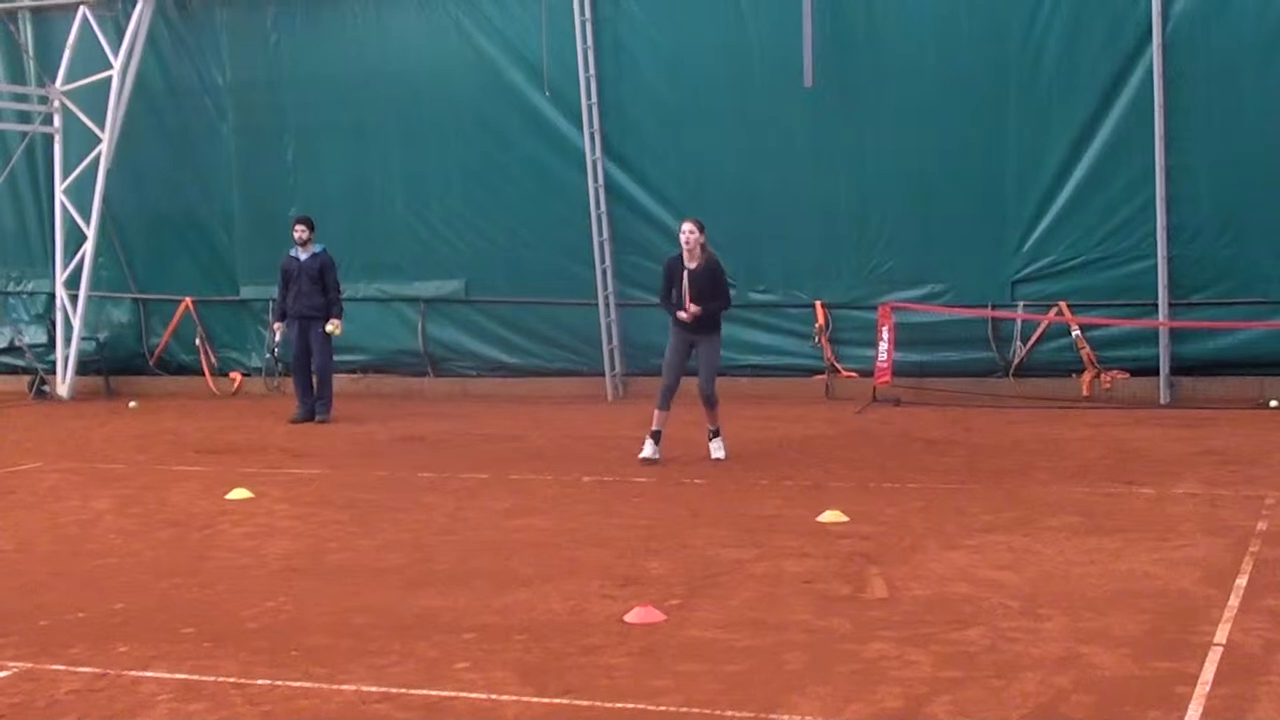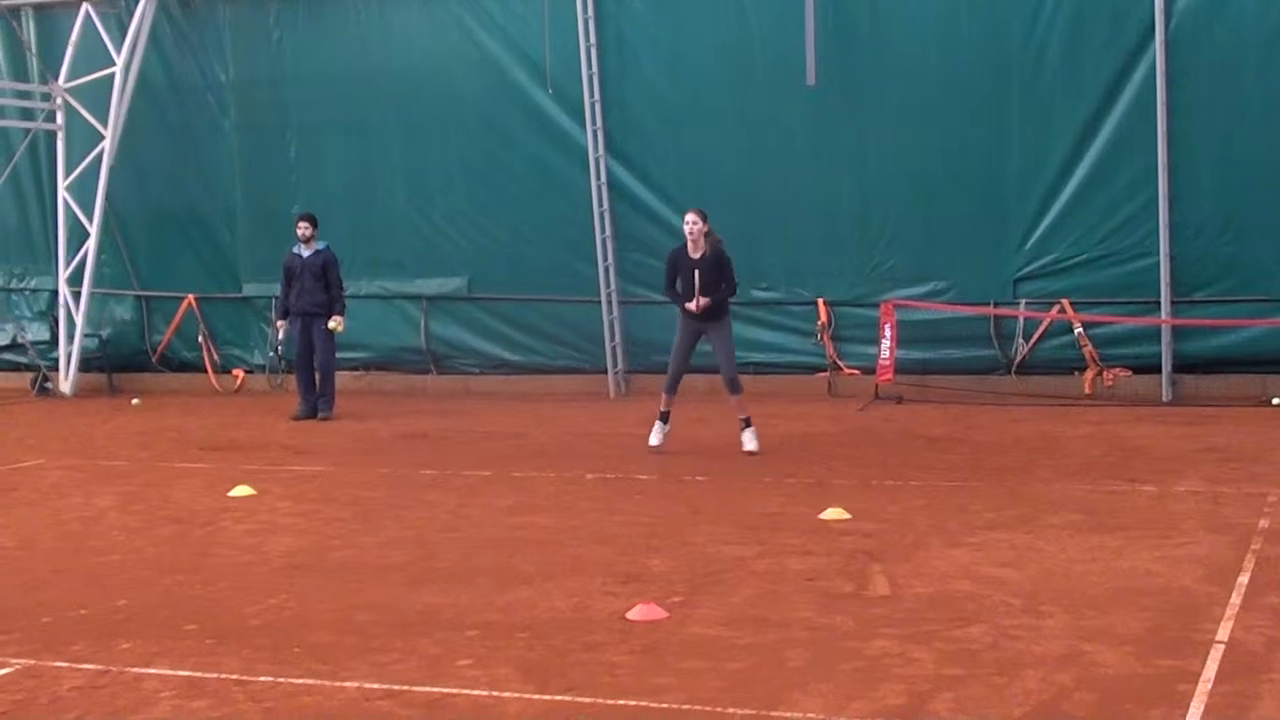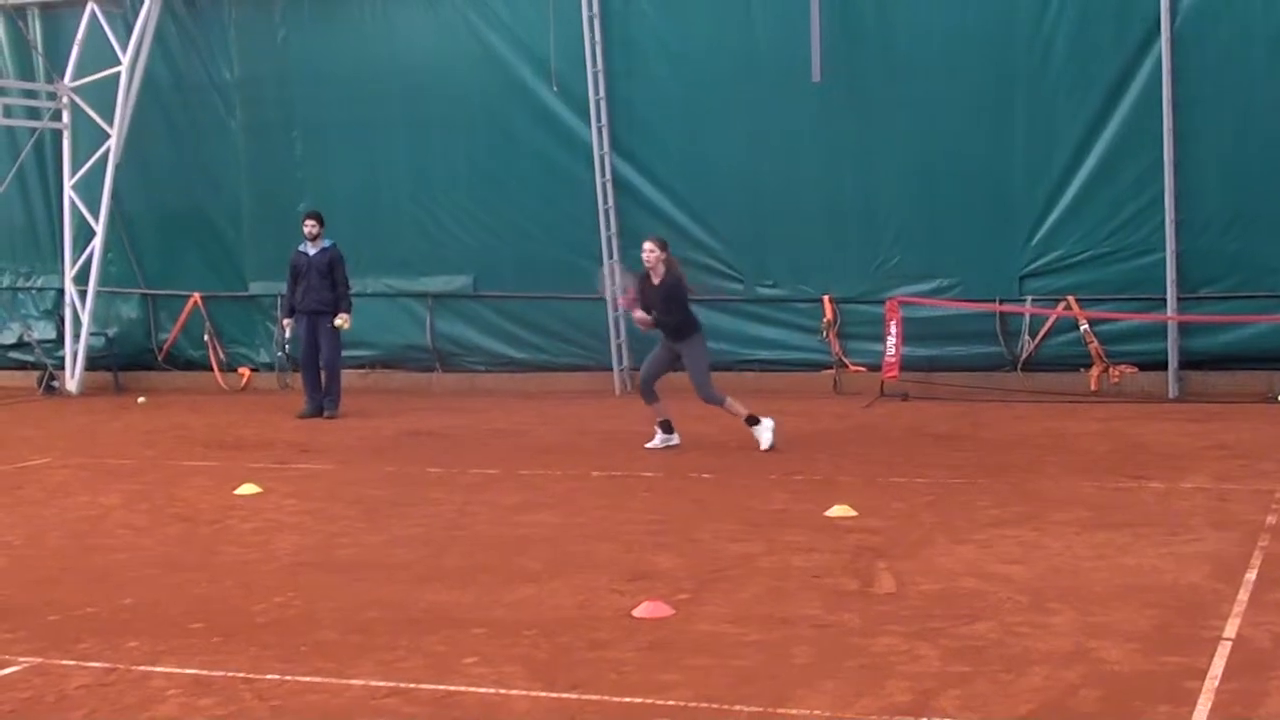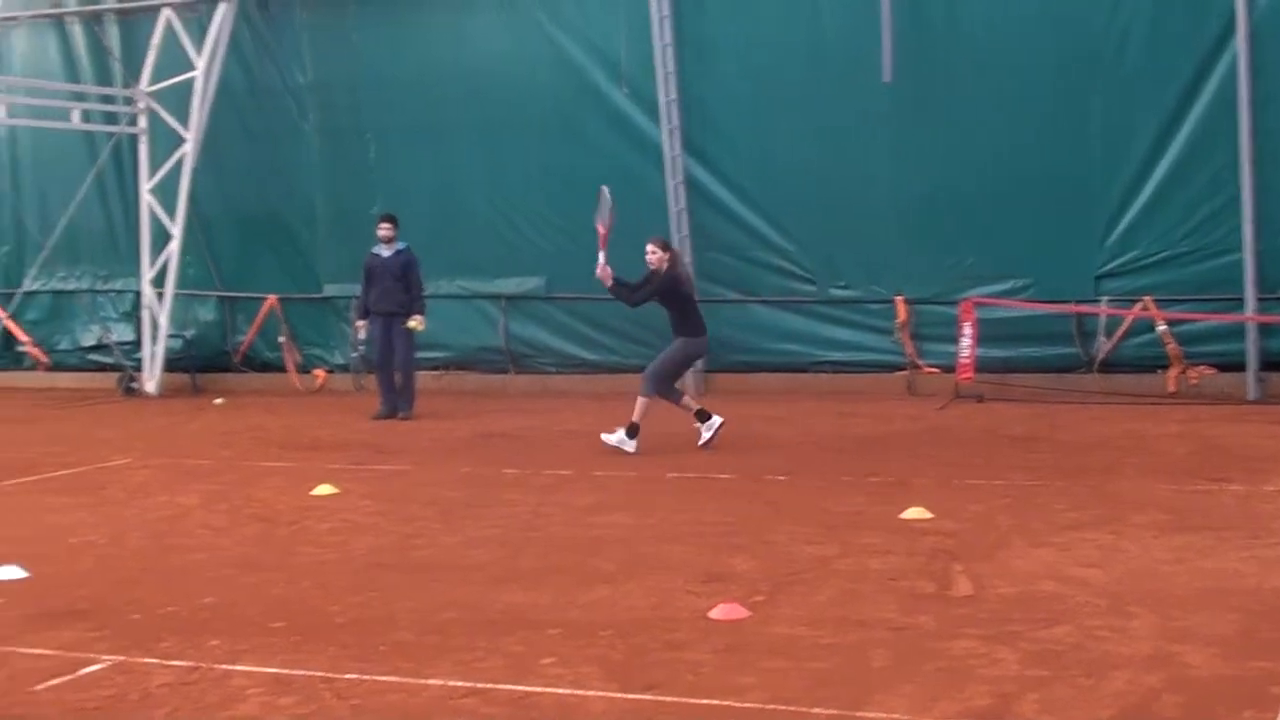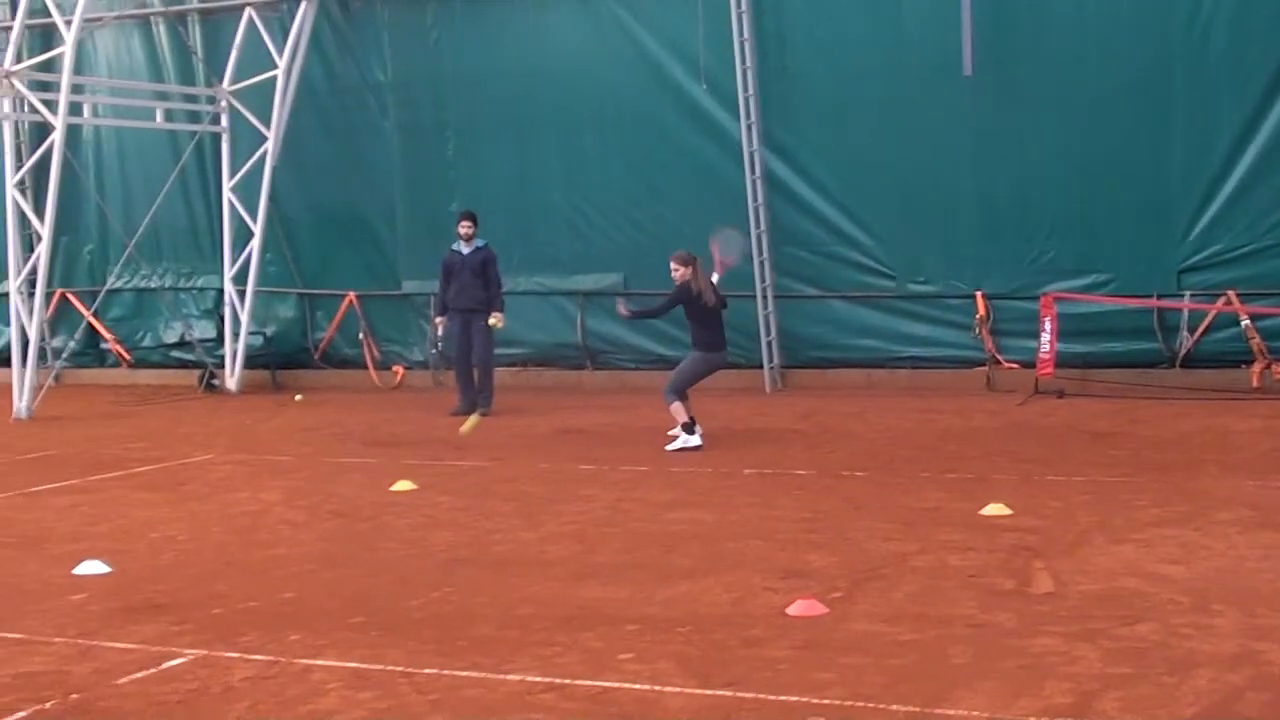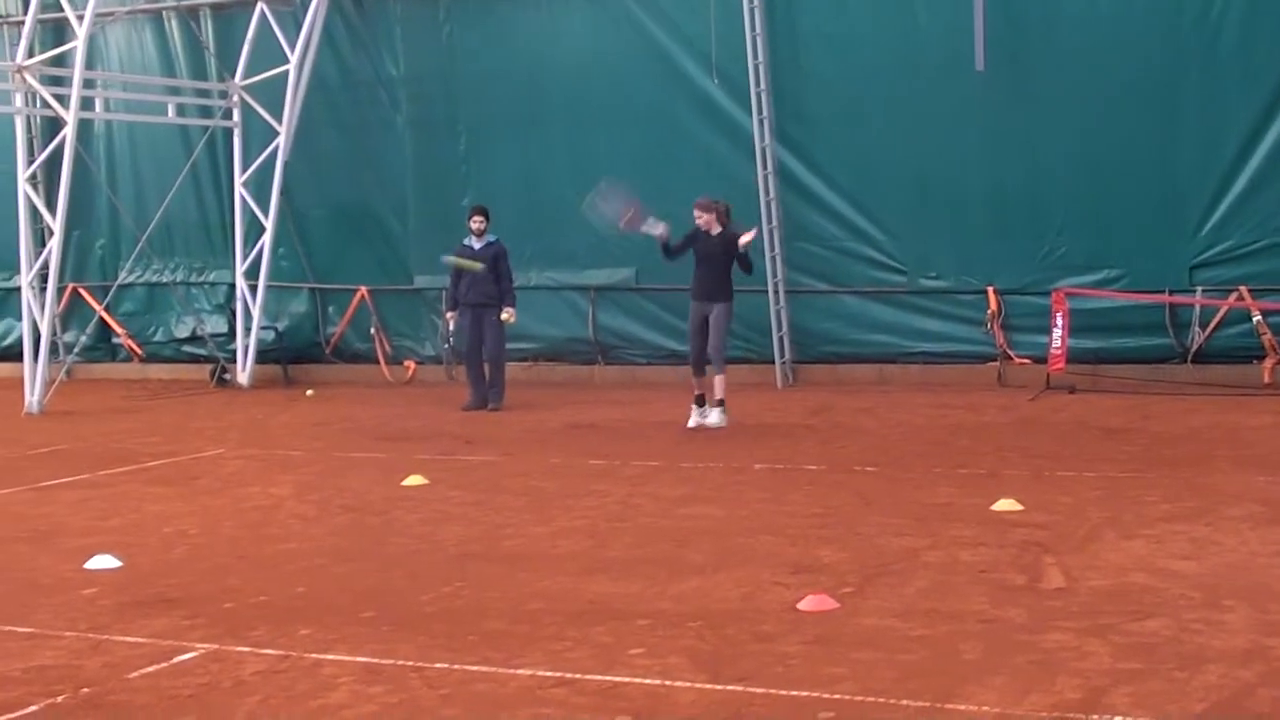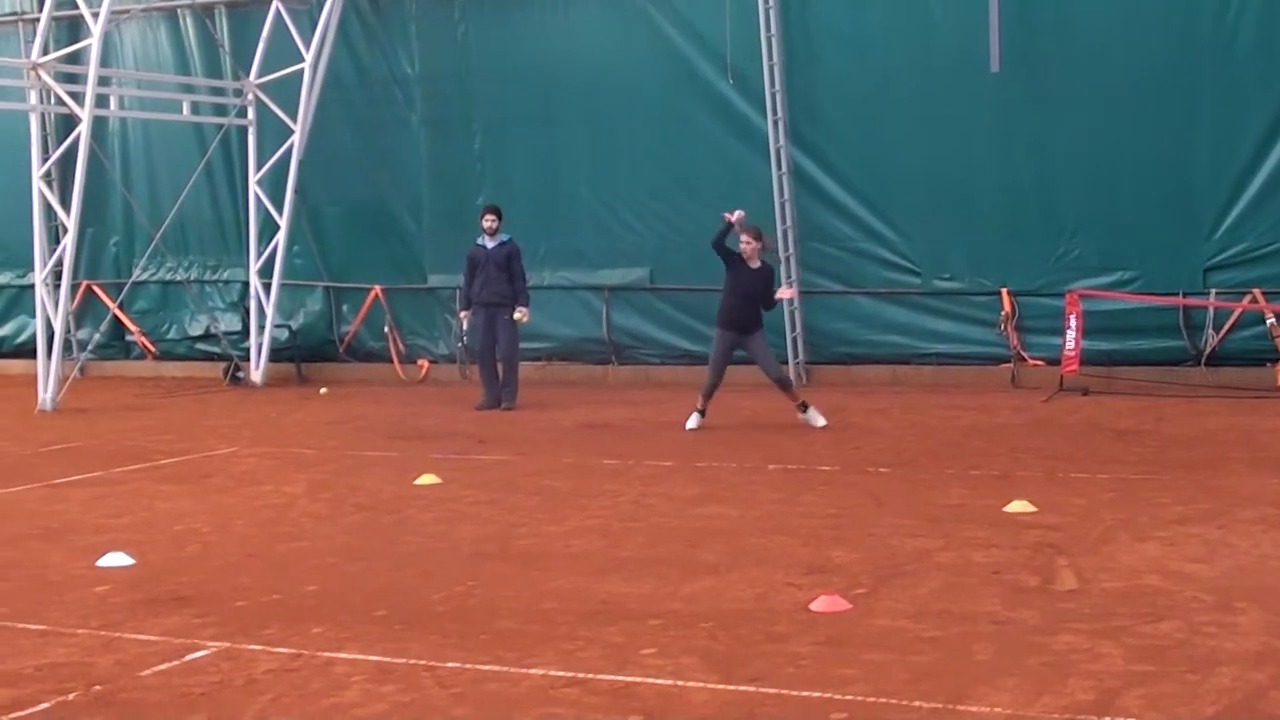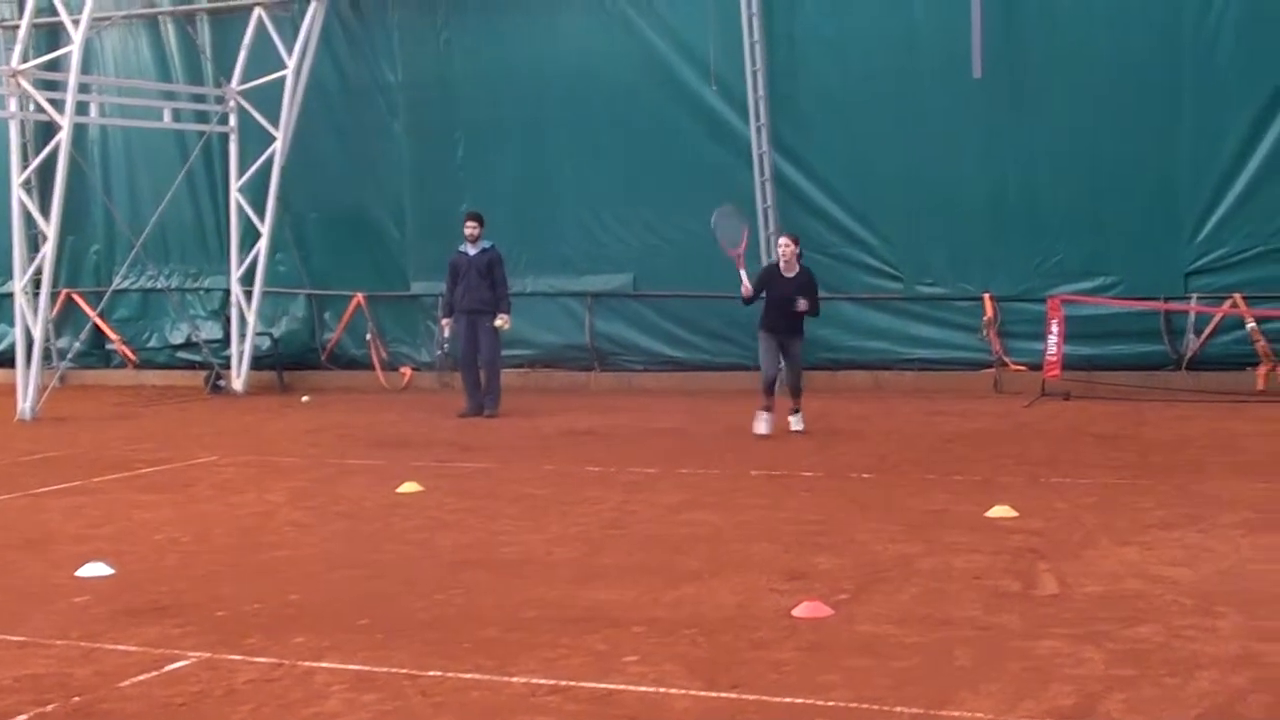
dt=0.3s
person 1, frame 1
left shoulder: (713, 266)
right shoulder: (671, 264)
left elbow: (725, 302)
right elbow: (664, 299)
left wrist: (701, 310)
right wrist: (677, 312)
left hip: (709, 335)
right hip: (680, 332)
left knee: (706, 389)
right knee: (668, 385)
left ankle: (715, 438)
right ankle: (652, 443)
person 1, frame 2
left shoulder: (717, 254)
right shoulder: (675, 256)
left elbow: (731, 288)
right elbow: (669, 289)
left wrist: (709, 301)
right wrist: (684, 304)
left hip: (717, 321)
right hip: (689, 320)
left knee: (729, 375)
right knee: (674, 373)
left ankle: (747, 429)
right ankle: (662, 424)
person 1, frame 3
left shoulder: (673, 281)
right shoulder: (643, 280)
left elbow: (678, 319)
right elbow: (646, 311)
left wrist: (651, 321)
right wrist: (642, 319)
left hip: (691, 339)
right hip: (669, 340)
left knee: (706, 394)
right knee: (644, 383)
left ankle: (760, 425)
right ankle: (666, 432)
person 1, frame 4
left shoulder: (666, 278)
right shoulder: (655, 274)
left elbow: (635, 301)
right elbow: (635, 290)
left wrist: (609, 285)
right wrist: (611, 278)
left hip: (691, 340)
right hip: (691, 340)
left knee: (650, 378)
right knee: (663, 386)
left ankle: (629, 436)
right ankle: (708, 420)
person 1, frame 5
left shoulder: (685, 290)
right shoulder: (707, 285)
left elbow: (659, 311)
right elbow: (722, 304)
left wrist: (630, 313)
left hip: (706, 353)
right hip: (716, 352)
left knee: (670, 391)
right knee: (678, 383)
left ankle: (689, 435)
right ankle: (690, 425)
person 1, frame 6
left shoulder: (731, 237)
right shoulder: (695, 235)
left elbow: (748, 269)
right elbow: (671, 256)
left wrist: (742, 249)
right wrist: (663, 238)
left hip: (721, 303)
right hip: (698, 302)
left knee: (715, 352)
right knee: (696, 357)
left ankle: (719, 409)
right ankle: (700, 406)
person 1, frame 7
left shoulder: (767, 271)
right shoulder: (733, 260)
left elbow: (765, 305)
right elbow: (716, 244)
left wrist: (777, 297)
right wrist: (731, 222)
left hip: (753, 332)
right hip: (726, 331)
left knee: (778, 376)
right knee: (713, 381)
left ankle: (805, 409)
right ankle: (699, 413)
person 1, frame 8
left shoulder: (807, 277)
right shoulder: (767, 273)
left elbow: (815, 311)
right elbow: (749, 301)
left wrist: (805, 308)
right wrist: (746, 295)
left hip: (794, 336)
right hip: (769, 333)
left knee: (794, 382)
right knee: (769, 375)
left ankle: (795, 411)
right ankle: (765, 412)
person 2, frame 1
left shoulder: (323, 258)
right shoulder: (288, 261)
left elbow: (333, 290)
right elbow: (282, 292)
left wrist: (336, 315)
right wrist: (278, 318)
left hip: (319, 320)
right hip: (296, 320)
left knee: (322, 364)
right knee: (298, 364)
left ankle: (323, 409)
right ankle: (305, 408)
person 2, frame 2
left shoulder: (326, 255)
right shoulder: (291, 258)
left elbow: (336, 287)
right elbow: (285, 289)
left wrist: (338, 312)
right wrist: (281, 316)
left hip: (321, 317)
right hip: (298, 317)
left knee: (324, 361)
right knee: (301, 361)
left ankle: (325, 406)
right ankle: (308, 406)
person 2, frame 3
left shoulder: (332, 253)
right shoulder: (297, 256)
left elbow: (342, 285)
right elbow: (291, 287)
left wrist: (345, 310)
right wrist: (287, 314)
left hip: (327, 315)
right hip: (304, 316)
left knee: (330, 359)
right knee: (307, 360)
left ankle: (331, 404)
right ankle: (313, 404)
person 2, frame 4
left shoulder: (406, 256)
right shoulder: (371, 258)
left elbow: (416, 287)
right elbow: (366, 289)
left wrist: (418, 311)
right wrist: (362, 316)
left hip: (402, 316)
right hip: (379, 317)
left knee: (404, 361)
right knee: (382, 361)
left ankle: (405, 405)
right ankle: (389, 405)
person 2, frame 5
left shoulder: (486, 253)
right shoulder: (450, 255)
left elbow: (494, 284)
right elbow: (444, 286)
left wrist: (497, 309)
right wrist: (440, 312)
left hip: (480, 313)
right hip: (457, 314)
left knee: (483, 357)
right knee: (460, 358)
left ankle: (484, 402)
right ankle: (466, 401)
person 2, frame 6
left shoulder: (497, 248)
right shoulder: (461, 250)
left elbow: (506, 279)
right elbow: (454, 282)
left wrist: (509, 304)
right wrist: (450, 308)
left hip: (491, 308)
right hip: (467, 309)
left knee: (494, 352)
right knee: (471, 353)
left ankle: (495, 397)
right ankle: (478, 396)
person 2, frame 7
left shoulder: (510, 247)
right shoulder: (474, 250)
left elbow: (519, 278)
right elbow: (468, 281)
left wrist: (523, 303)
right wrist: (464, 307)
left hip: (504, 307)
right hip: (481, 308)
left knee: (507, 352)
right knee: (483, 352)
left ankle: (508, 396)
right ankle: (491, 395)
person 2, frame 8
left shoulder: (492, 254)
right shoulder: (457, 257)
left elbow: (501, 285)
right elbow: (450, 288)
left wrist: (504, 310)
right wrist: (446, 314)
left hip: (486, 314)
right hip: (463, 315)
left knee: (490, 358)
right knee: (466, 359)
left ankle: (491, 403)
right ankle: (474, 403)
